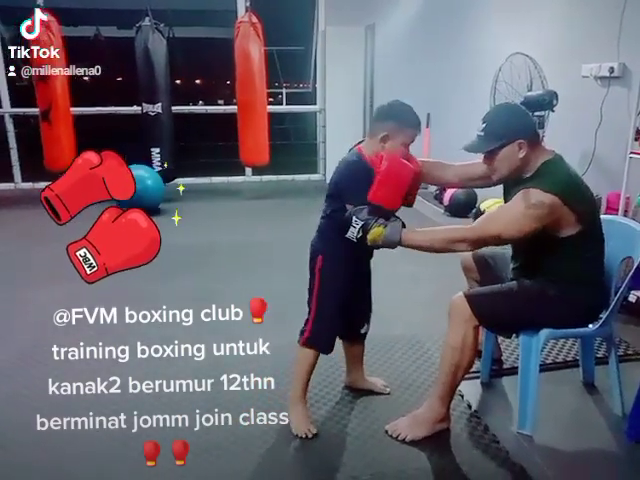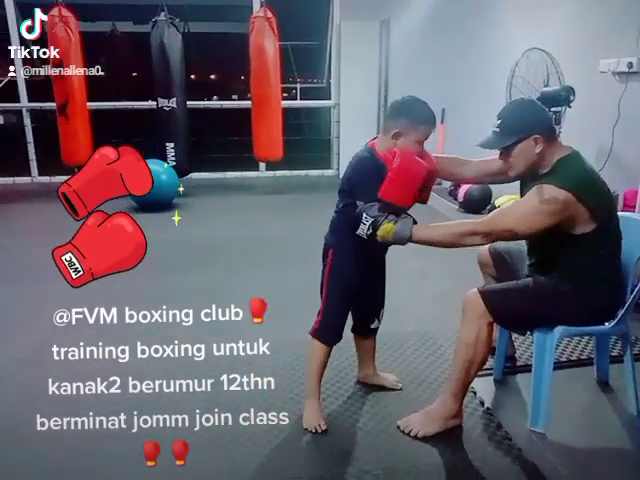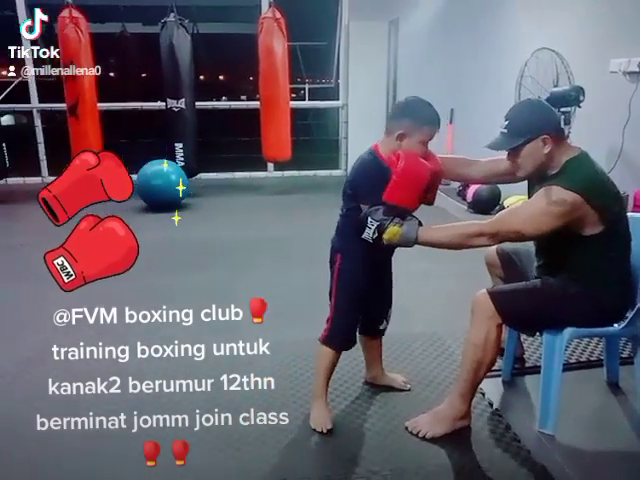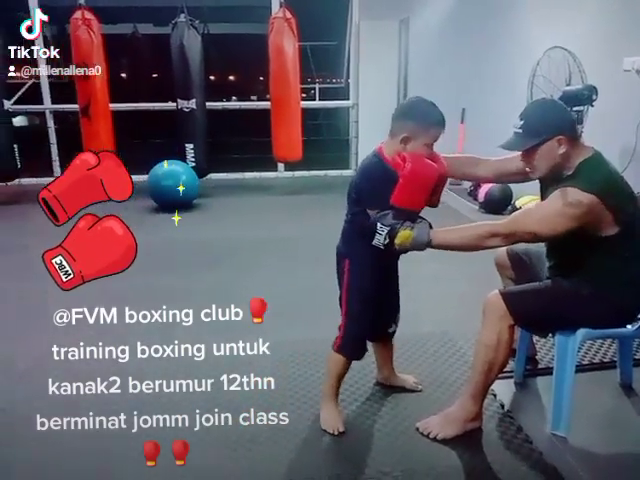
dt=0.2s
person 1, frame 1
left shoulder: (544, 195)
right shoulder: (523, 165)
left elbow: (469, 238)
right elbow: (451, 173)
left wrist: (394, 234)
left hip: (570, 296)
right hip: (540, 272)
left knee: (462, 308)
left ankle: (436, 413)
person 1, frame 2
left shoulder: (558, 192)
right shoulder: (542, 161)
left elbow: (481, 231)
right elbow: (470, 170)
left wrist: (405, 231)
left hip: (586, 293)
right hip: (558, 268)
left knee: (477, 303)
right knee: (490, 257)
left ankle: (448, 408)
person 1, frame 3
left shoulder: (567, 194)
right shoulder: (553, 161)
left elbow: (487, 232)
left wrist: (411, 234)
left hip: (595, 295)
right hip: (566, 268)
left knee: (486, 304)
right knee: (498, 257)
left ankle: (457, 410)
person 1, frame 4
left shoulder: (582, 195)
right shoulder: (563, 162)
left elbow: (501, 233)
right elbow: (487, 169)
left wrist: (425, 237)
left hip: (608, 295)
right hip: (578, 269)
left knee: (499, 305)
right knee: (509, 259)
left ankle: (468, 411)
person 2, frame 1
left shoulder: (374, 163)
right shoulder: (354, 169)
left hip: (357, 254)
right hip: (332, 254)
left knee: (357, 318)
right knee: (320, 325)
left ankle: (355, 375)
right ankle: (297, 399)
person 2, frame 2
left shoulder: (393, 160)
right shoulder: (366, 165)
left hip: (372, 250)
right hip: (345, 250)
left knee: (369, 313)
right knee: (330, 320)
left ankle: (367, 371)
right ankle: (311, 396)
person 2, frame 3
left shoulder: (399, 162)
right shoulder: (369, 168)
left wrist: (424, 185)
left hip: (379, 252)
right hip: (352, 253)
left knee: (376, 315)
right knee: (340, 324)
left ankle: (375, 371)
right ankle: (318, 397)
person 2, frame 4
right shoulder: (373, 172)
left elbow: (409, 205)
right elbow: (388, 223)
left wrist: (429, 184)
right wrist: (414, 191)
left hip: (384, 255)
right hip: (359, 257)
left knee: (386, 317)
right knee: (353, 329)
left ankle: (386, 373)
right ankle: (329, 399)
